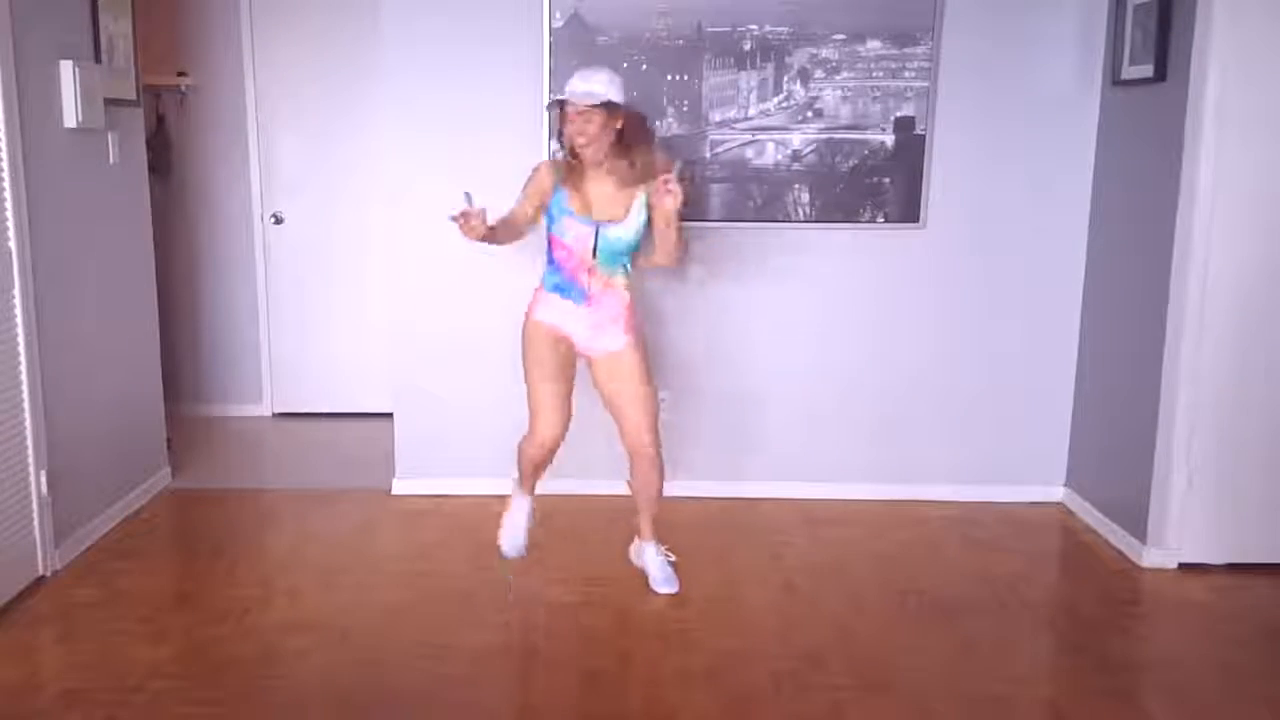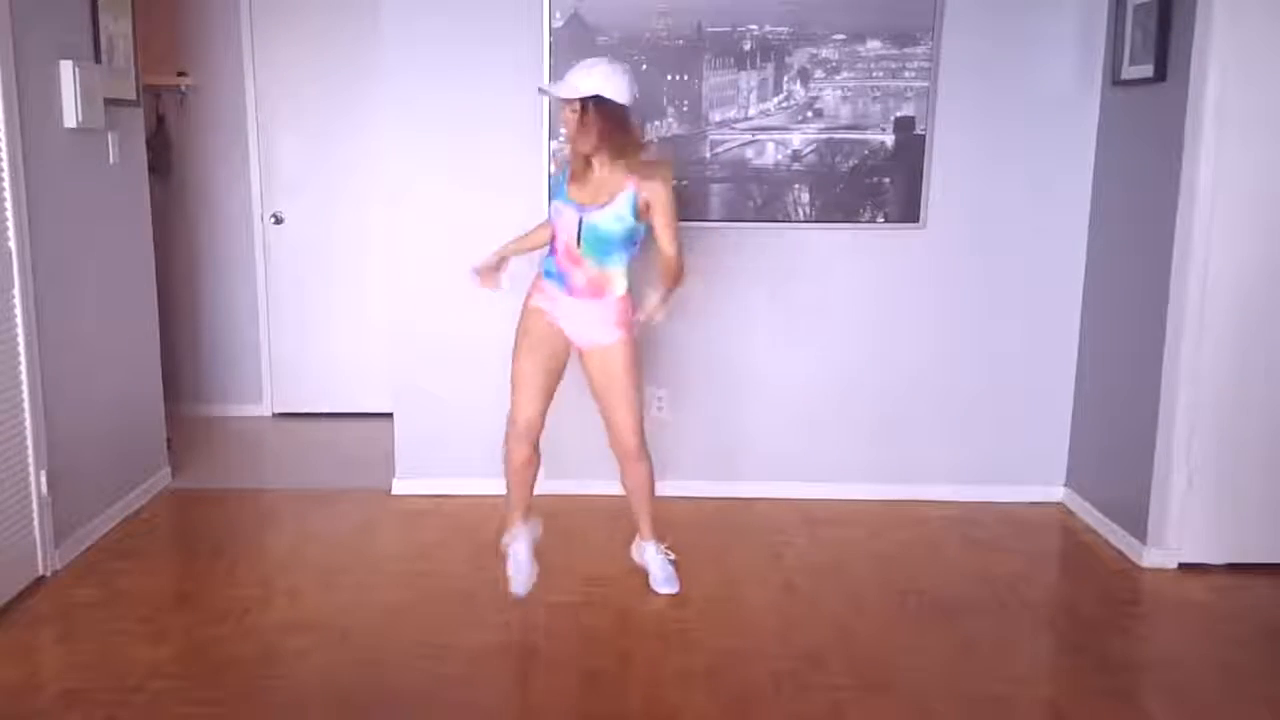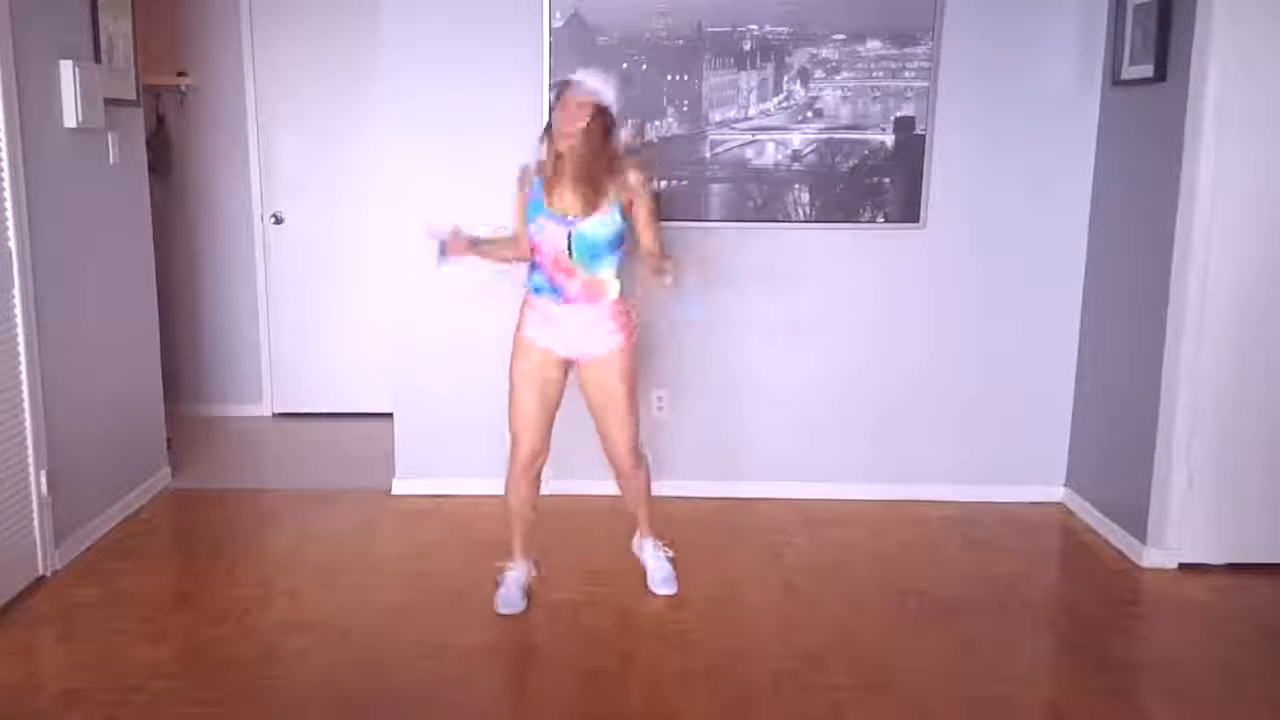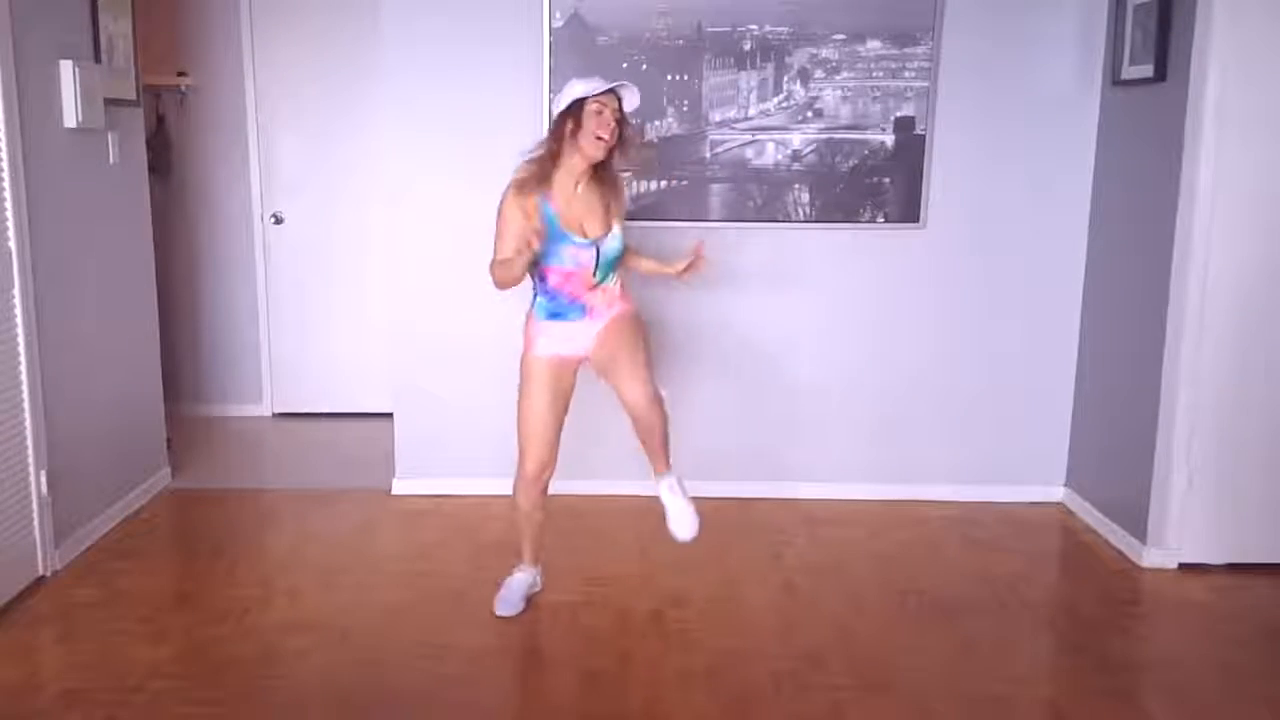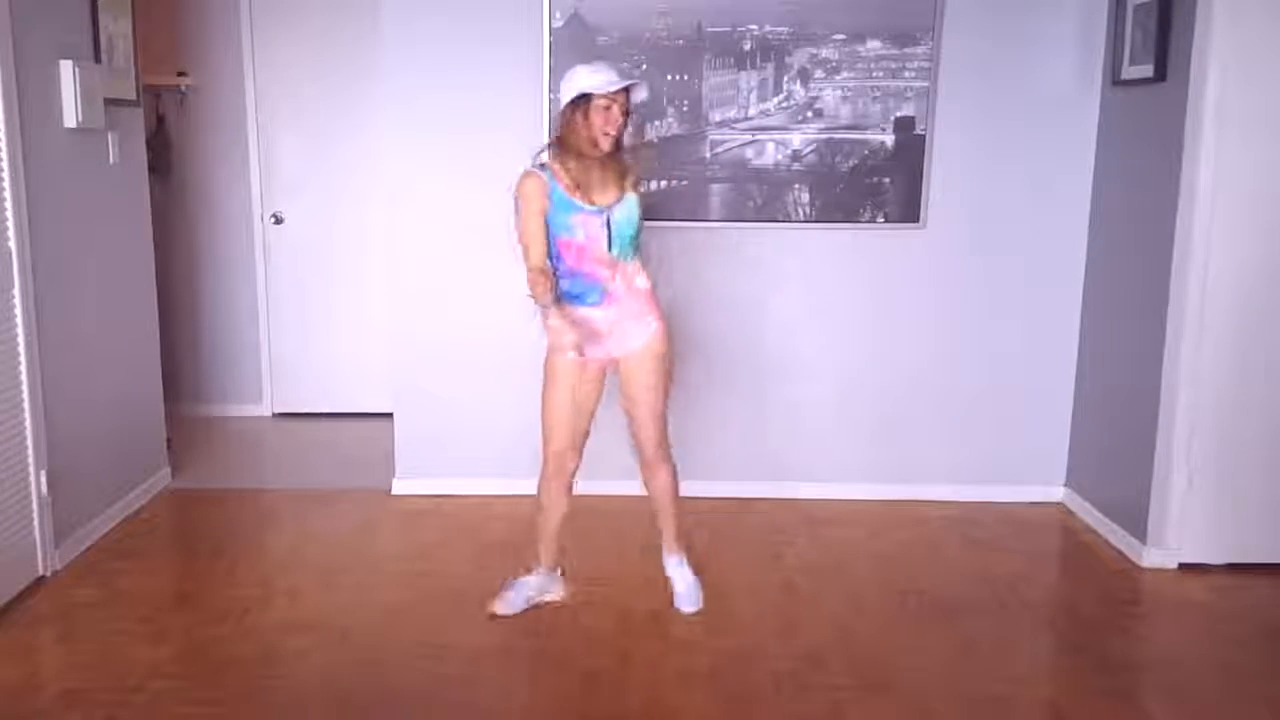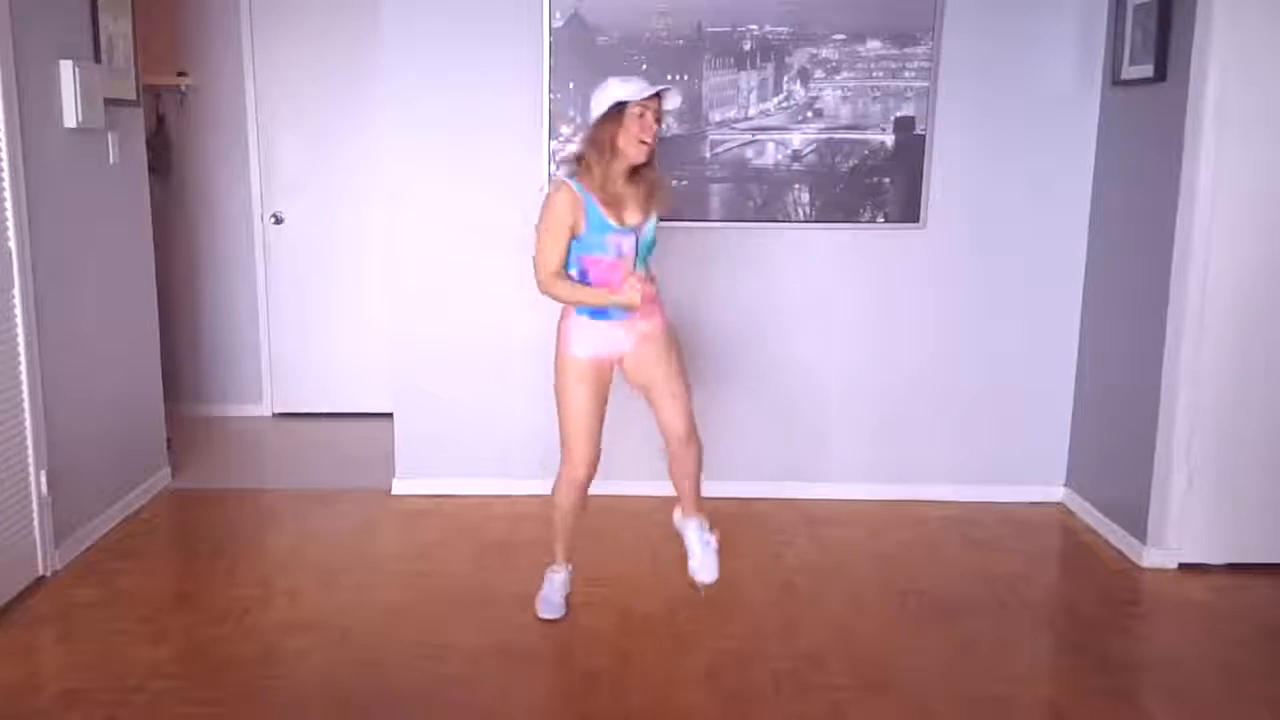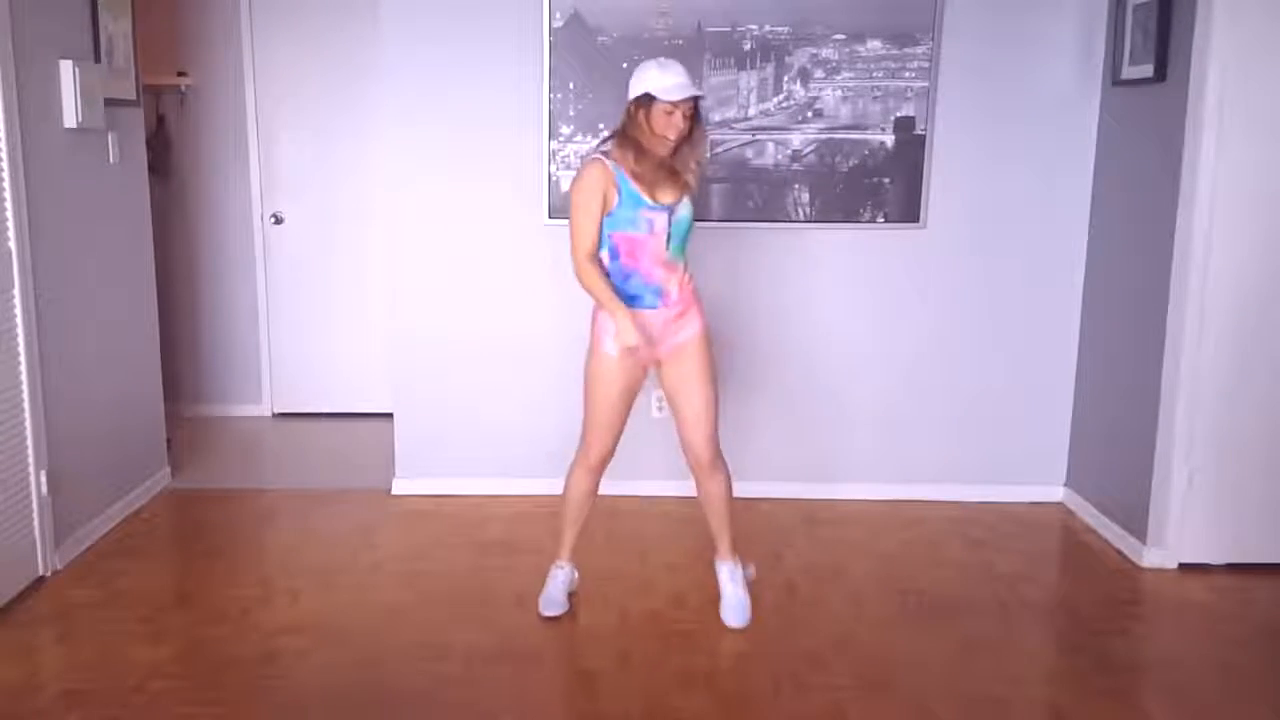
dt=0.2s
person 1, frame 1
left shoulder: (647, 181)
right shoulder: (552, 175)
left elbow: (665, 258)
right elbow: (517, 225)
left wrist: (670, 215)
right wrist: (482, 231)
left hip: (611, 324)
right hip: (551, 316)
left knee: (644, 445)
right knee: (550, 428)
left ankle: (647, 545)
right ankle: (520, 495)
person 1, frame 2
left shoulder: (649, 180)
right shoulder: (569, 167)
left elbow: (671, 257)
left wrist: (663, 289)
right wrist: (506, 254)
left hip: (607, 319)
right hip: (548, 307)
left knee: (629, 442)
right knee: (525, 421)
left ankle: (647, 544)
right ankle: (519, 527)
person 1, frame 3
left shoulder: (626, 180)
right shoulder: (535, 176)
left elbow: (651, 246)
left wrist: (661, 267)
right wrist: (470, 243)
left hip: (602, 326)
right hip: (542, 326)
left knee: (624, 450)
right knee: (526, 456)
left ankle: (649, 545)
right ankle: (519, 564)
person 1, frame 4
left shoulder: (611, 187)
right shoulder: (526, 192)
right elbow: (501, 275)
left wrist: (664, 268)
right wrist: (523, 256)
left hip: (610, 318)
right hip: (552, 336)
left knee: (642, 399)
right knee: (533, 466)
left ankle: (666, 479)
right ankle: (527, 568)
person 1, frame 5
left shoulder: (620, 172)
right shoulder: (538, 183)
right elbow: (536, 268)
right wrist: (555, 313)
left hip: (638, 322)
right hip: (576, 332)
left knee: (653, 449)
right knee: (559, 460)
left ankle: (674, 558)
right ankle: (544, 574)
person 1, frame 6
left shoulder: (643, 185)
right shoulder: (569, 194)
right elbow: (547, 278)
right wrist: (612, 296)
left hip: (644, 324)
right hip: (587, 334)
left knee: (681, 430)
right knee: (577, 467)
left ankle: (691, 516)
right ankle: (559, 569)
person 1, frame 7
left shoulder: (680, 171)
right shoulder: (599, 173)
right elbow: (584, 259)
right wrist: (621, 314)
left hip: (682, 324)
right hip: (623, 329)
left knee: (704, 452)
right knee: (593, 455)
left ankle: (728, 566)
right ankle: (562, 568)
